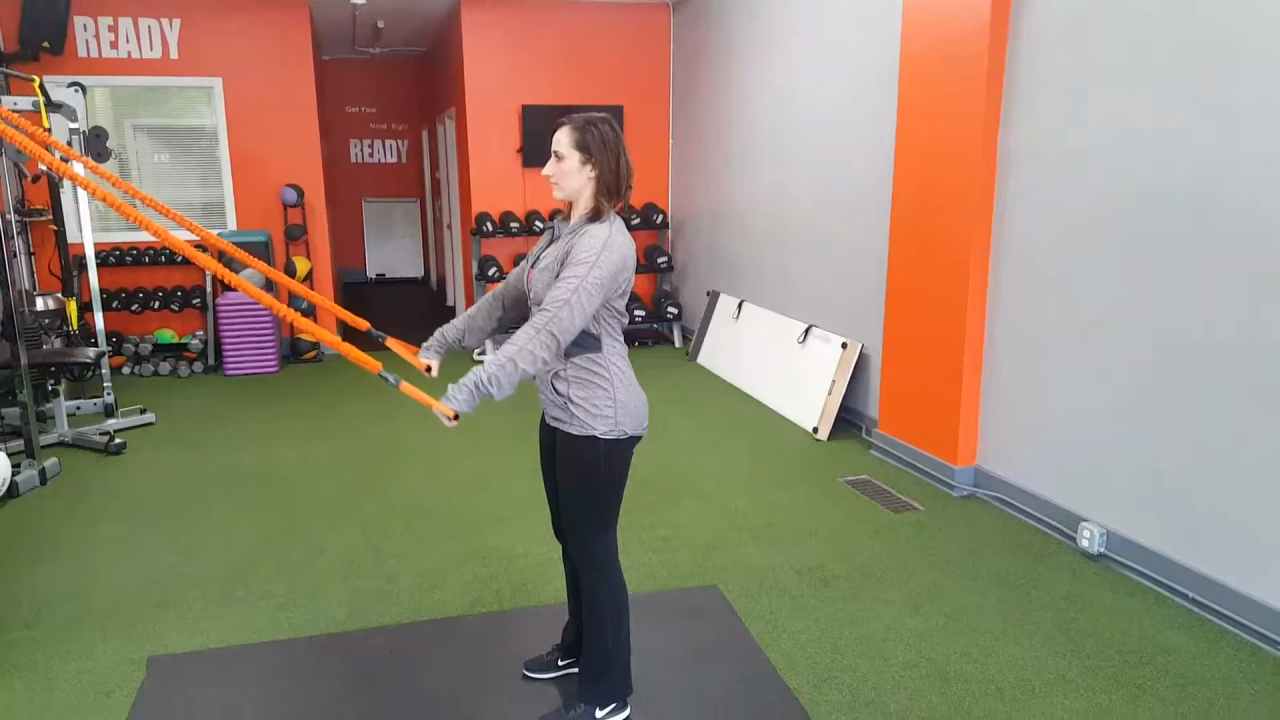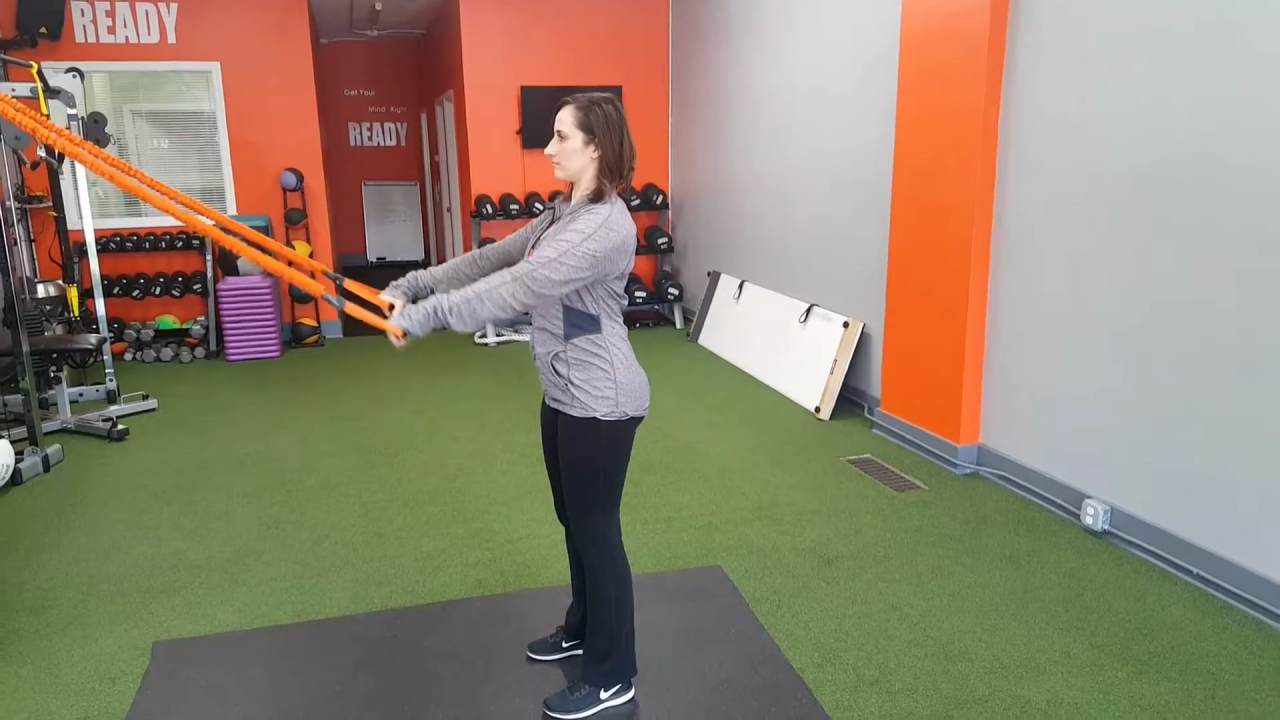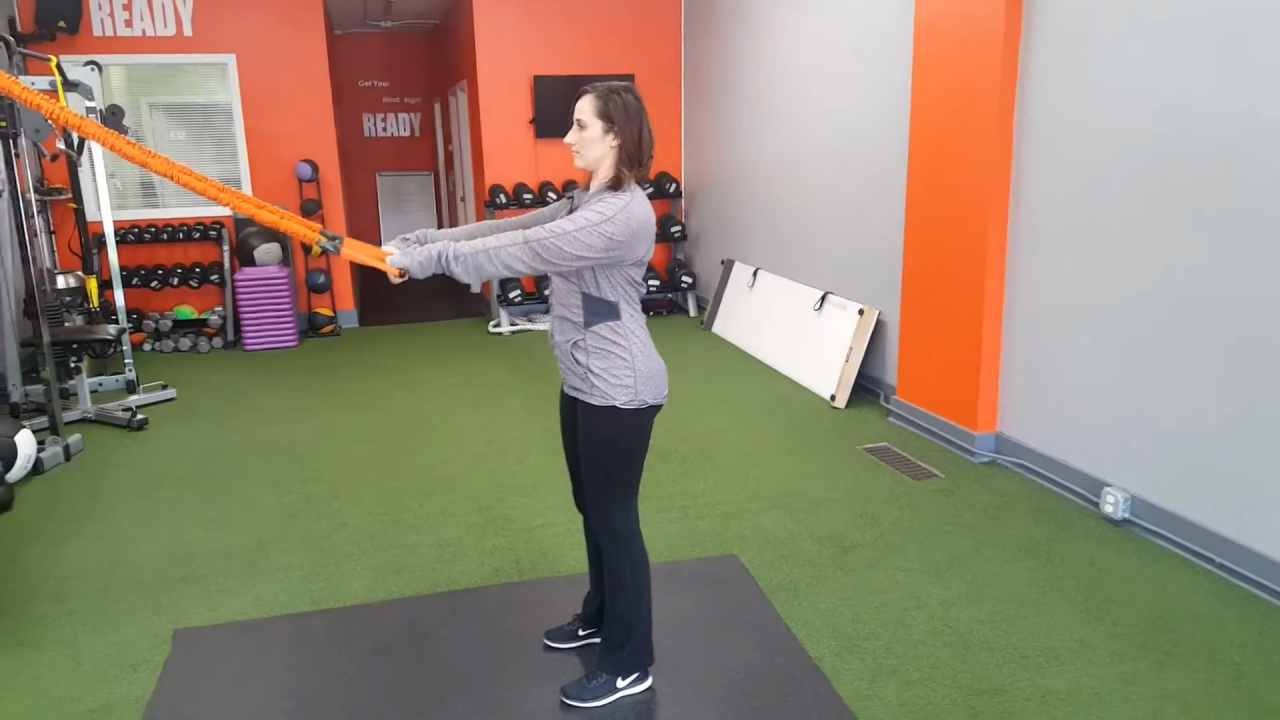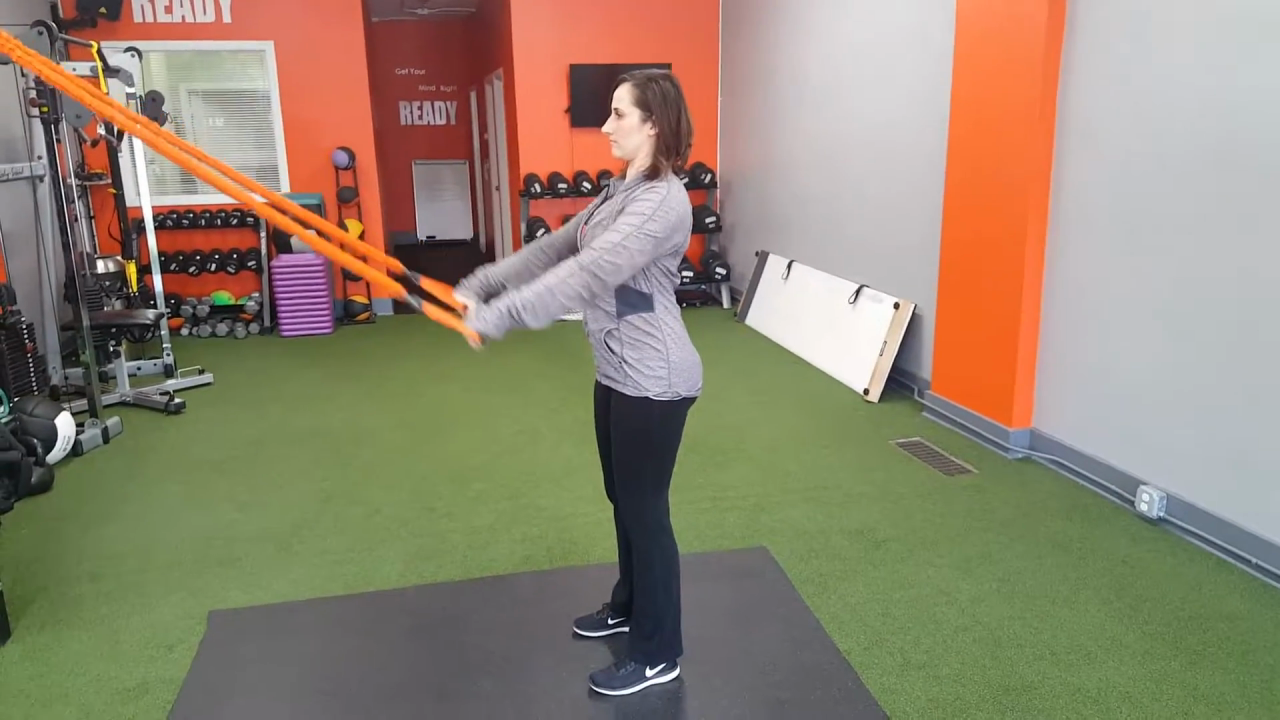
dt=0.7s
person 1, frame 1
left shoulder: (604, 243)
right shoulder: (564, 233)
left elbow: (550, 328)
right elbow: (507, 299)
left wrist: (469, 391)
right wrist: (441, 343)
left hip: (599, 420)
right hip: (563, 414)
left knee: (594, 549)
right knee: (570, 540)
right ankle: (578, 646)
person 1, frame 2
left shoulder: (606, 225)
right shoulder: (563, 214)
left elbow: (522, 285)
right elbow: (492, 259)
left wrist: (426, 315)
right wrist: (409, 286)
left hip: (600, 402)
right hip: (564, 396)
left knee: (597, 531)
right knee: (573, 521)
right ankle: (582, 629)
person 1, frame 3
left shoulder: (624, 212)
right shoulder: (585, 202)
left elbow: (528, 250)
right elbow: (510, 227)
left wrist: (429, 258)
right wrist: (416, 241)
left hip: (619, 390)
right hip: (584, 383)
left knee: (614, 518)
right knee: (592, 509)
left ankle: (629, 664)
right ankle: (600, 616)
person 1, frame 4
left shoulder: (663, 201)
right shoulder: (624, 191)
left elbow: (590, 273)
right elbow: (558, 246)
left wrist: (500, 315)
right wrist: (480, 285)
left hip: (654, 382)
right hip: (618, 374)
left knee: (645, 509)
right knee: (623, 500)
left ankle: (659, 654)
right ankle: (629, 604)
